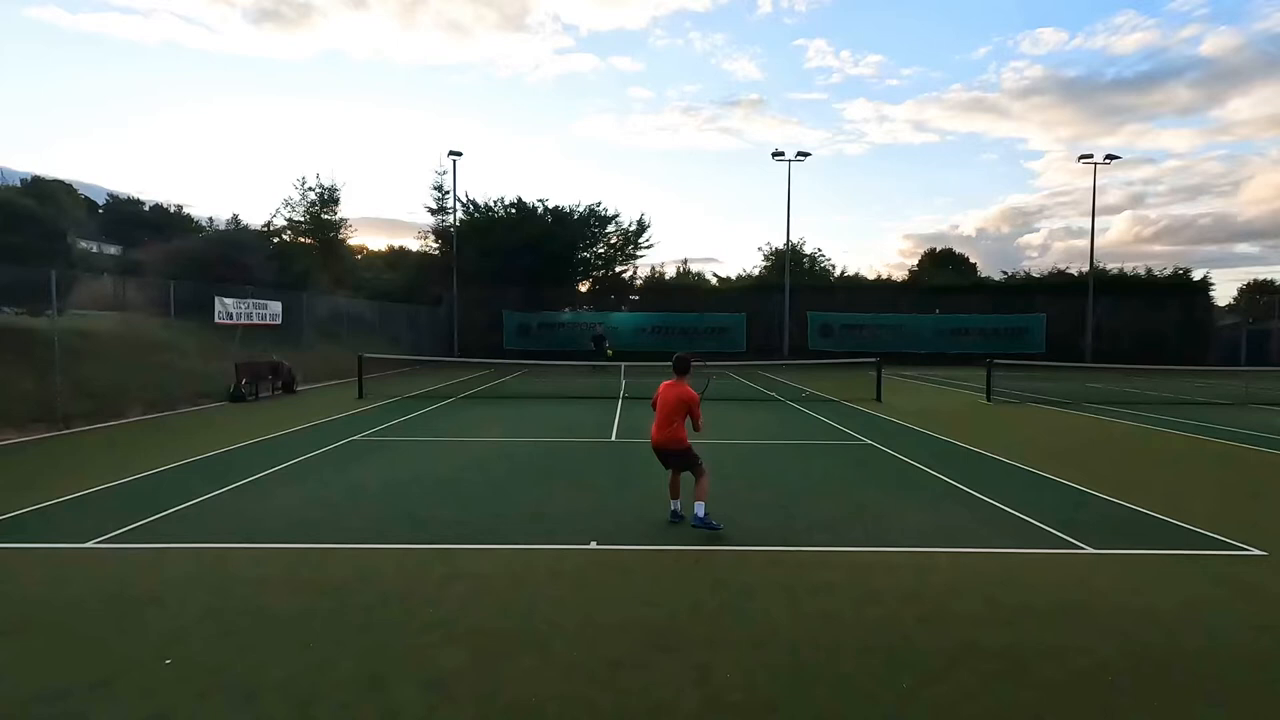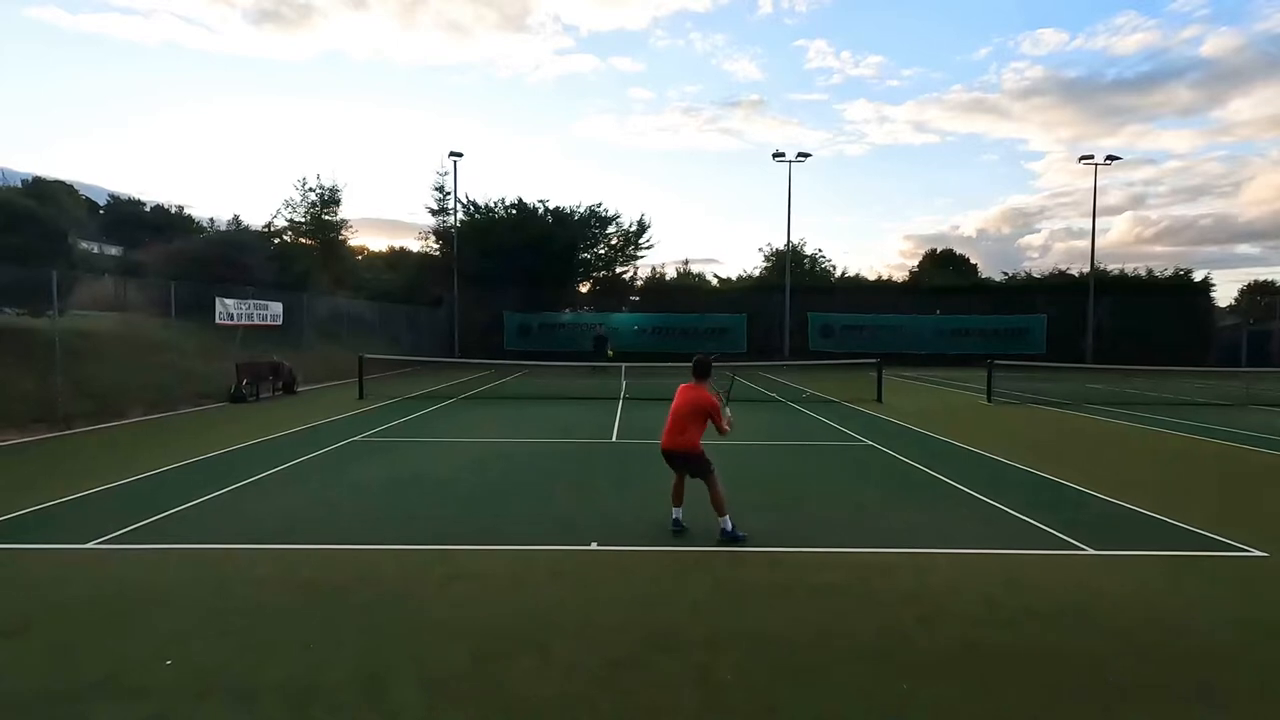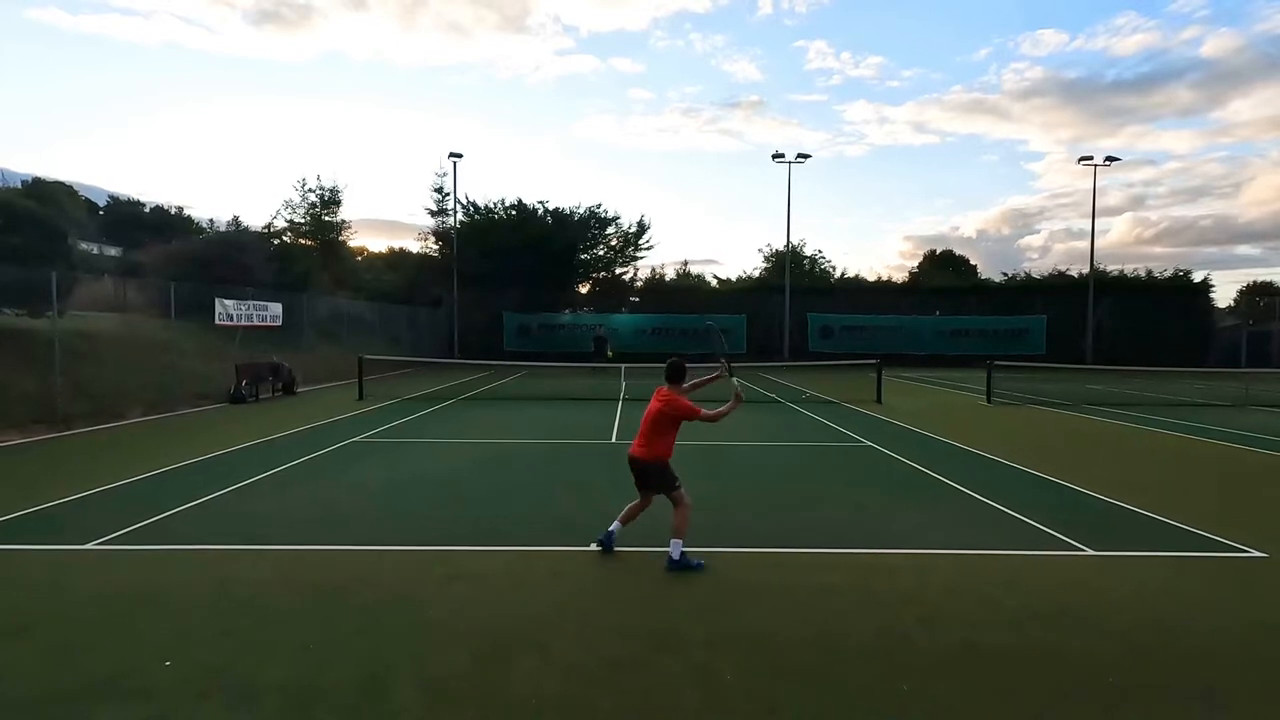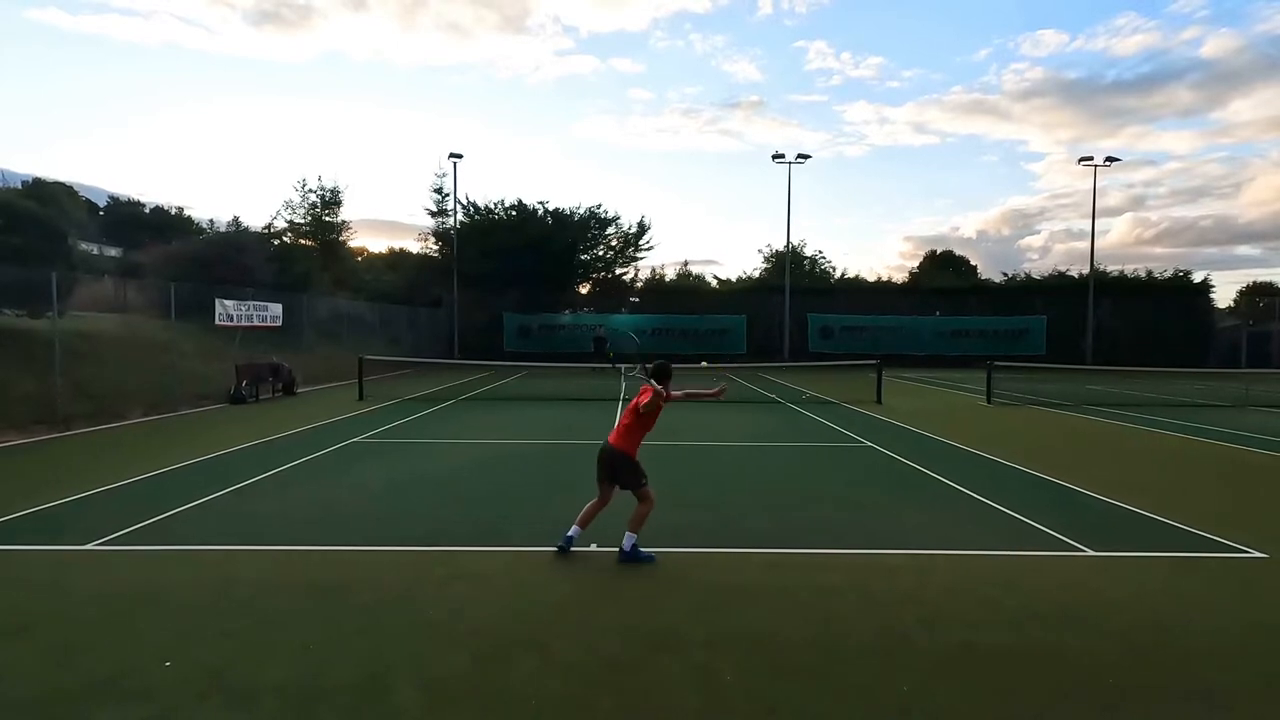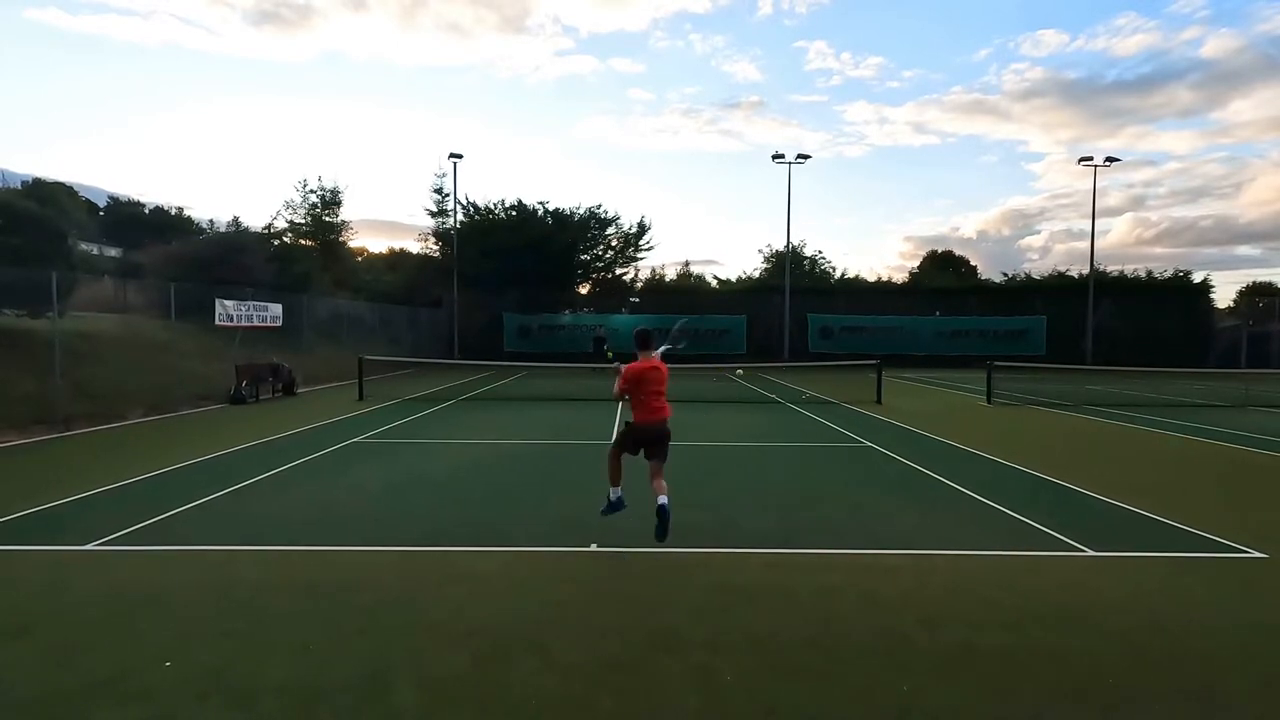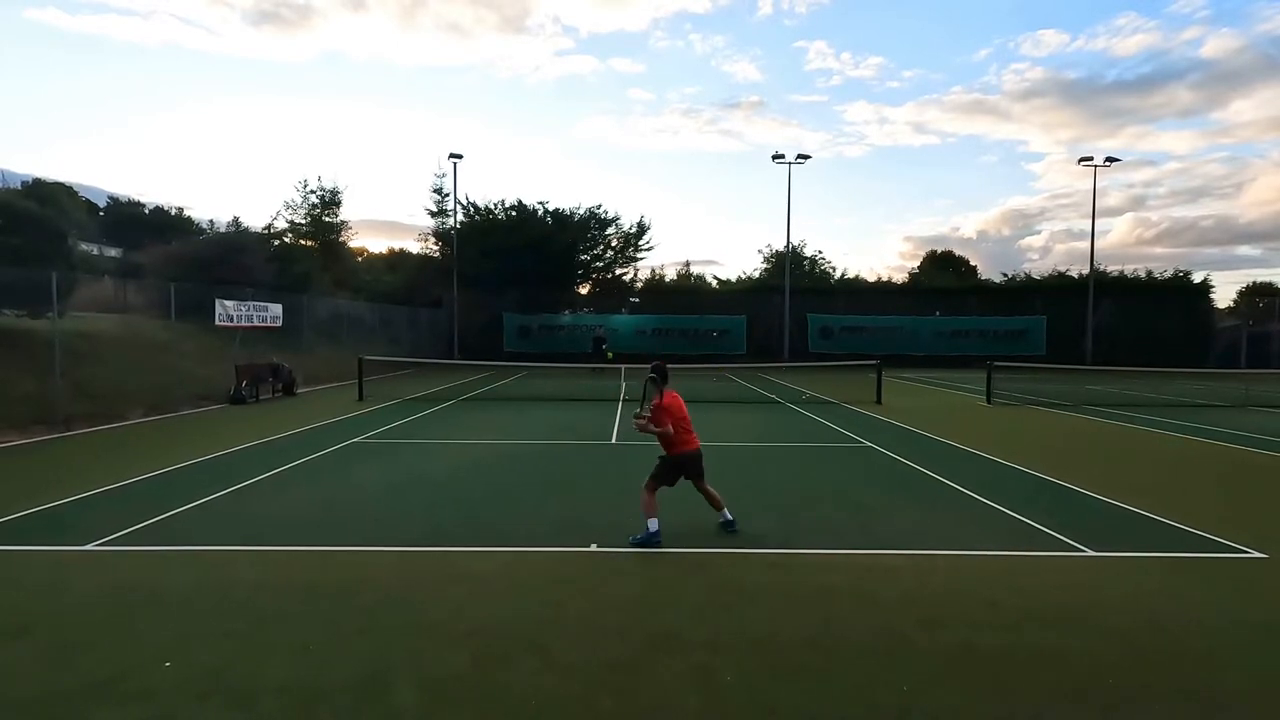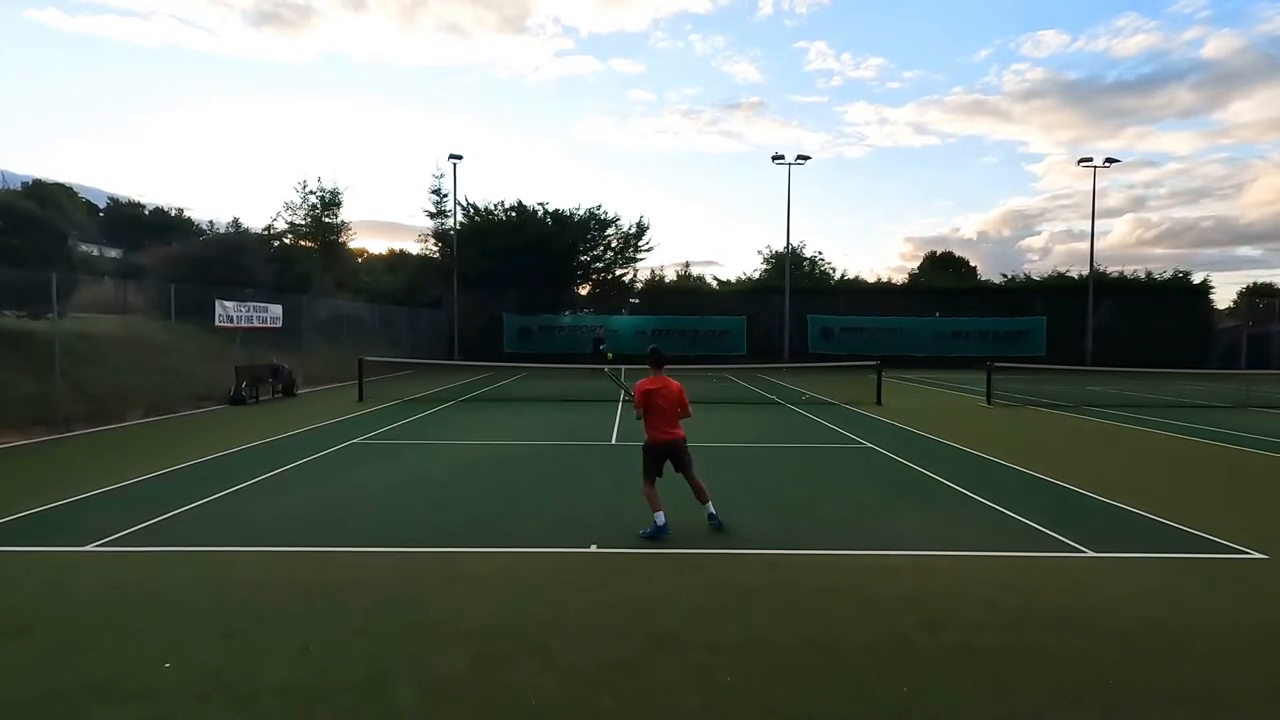
dt=0.4s
person 1, frame 1
left shoulder: (663, 387)
right shoulder: (691, 396)
right elbow: (697, 428)
right wrist: (700, 418)
left hip: (657, 442)
right hip: (677, 444)
left knee: (675, 471)
right knee: (701, 474)
left ankle: (675, 511)
right ankle: (700, 516)
person 1, frame 2
left shoulder: (681, 389)
right shoulder: (711, 402)
right elbow: (722, 431)
right wrist: (727, 422)
left hip: (667, 446)
right hip: (689, 448)
left knee: (679, 475)
right knee: (714, 484)
left ankle: (676, 520)
right ankle: (727, 529)
person 1, frame 3
left shoulder: (660, 393)
right shoulder: (678, 404)
left elbow: (686, 388)
right elbow: (712, 417)
left wrist: (716, 376)
right wrist: (735, 403)
left hip: (636, 457)
right hip: (653, 461)
left knee: (645, 500)
right knee: (683, 504)
left ankle: (608, 535)
right ankle: (676, 556)
person 1, frame 4
left shoulder: (649, 391)
right shoulder: (650, 396)
left elbow: (682, 394)
right elbow: (640, 408)
left wrist: (710, 393)
right wrist: (657, 397)
left hip: (609, 449)
right hip: (622, 454)
left knee: (602, 499)
right knee: (646, 500)
left ankle: (568, 538)
right ankle: (627, 549)
person 1, frame 5
left shoulder: (634, 369)
right shoulder: (662, 367)
left elbow: (618, 396)
left wrist: (619, 381)
left hip: (638, 425)
right hip: (660, 427)
left knee: (614, 453)
right knee: (656, 477)
left ankle: (615, 499)
right ankle: (663, 505)
person 1, frame 6
left shoulder: (658, 404)
right shoulder: (675, 397)
left elbow: (668, 433)
left wrist: (647, 429)
right wrist: (647, 418)
left hip: (677, 454)
right hip: (694, 451)
left knee: (649, 489)
right knee: (702, 486)
left ankle: (652, 532)
right ankle: (728, 519)
person 1, frame 7
left shoulder: (642, 387)
right shoulder: (676, 386)
left elbow: (640, 415)
right elbow: (687, 413)
left hip: (655, 442)
right hip: (677, 440)
left knee: (648, 483)
right knee: (692, 479)
left ankle: (660, 524)
right ankle: (712, 515)
